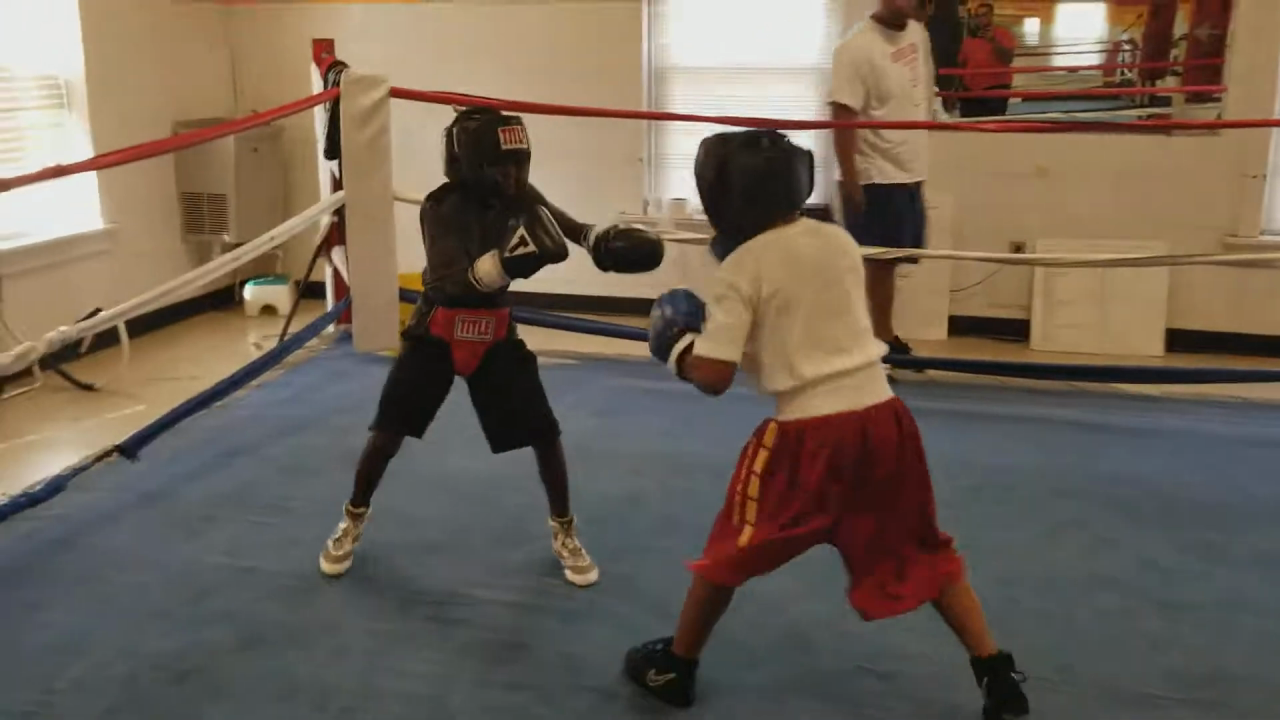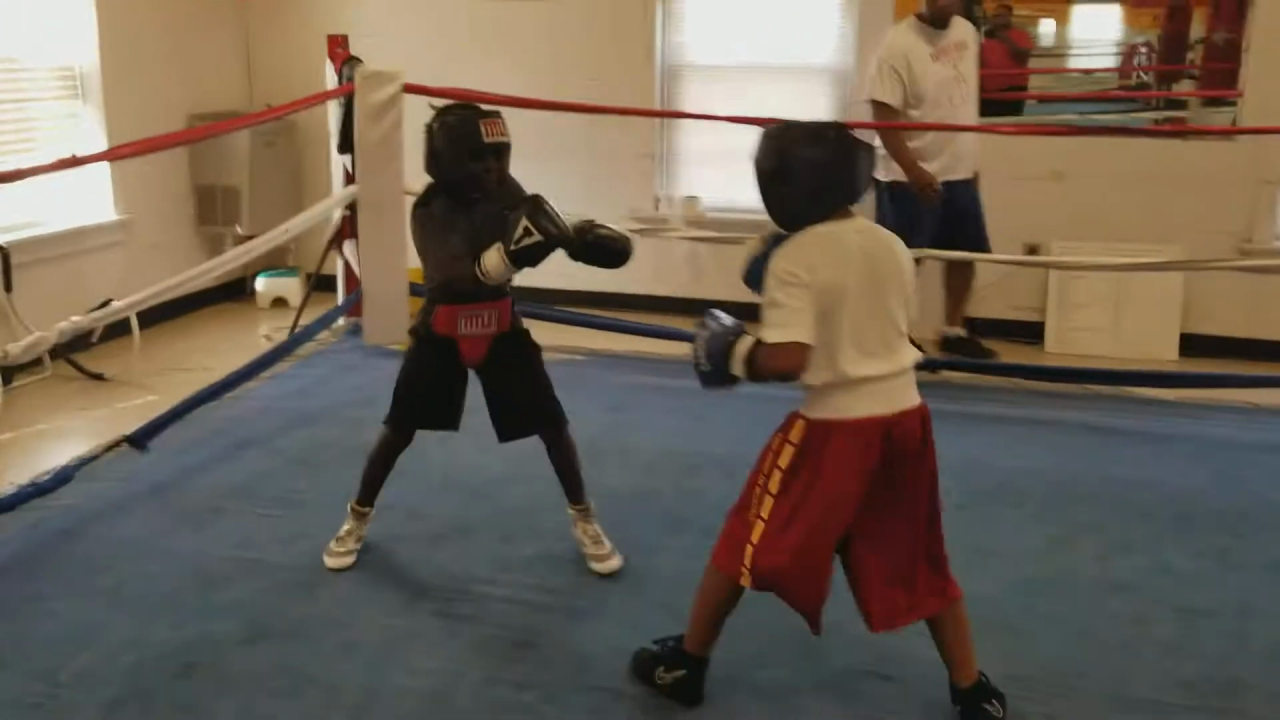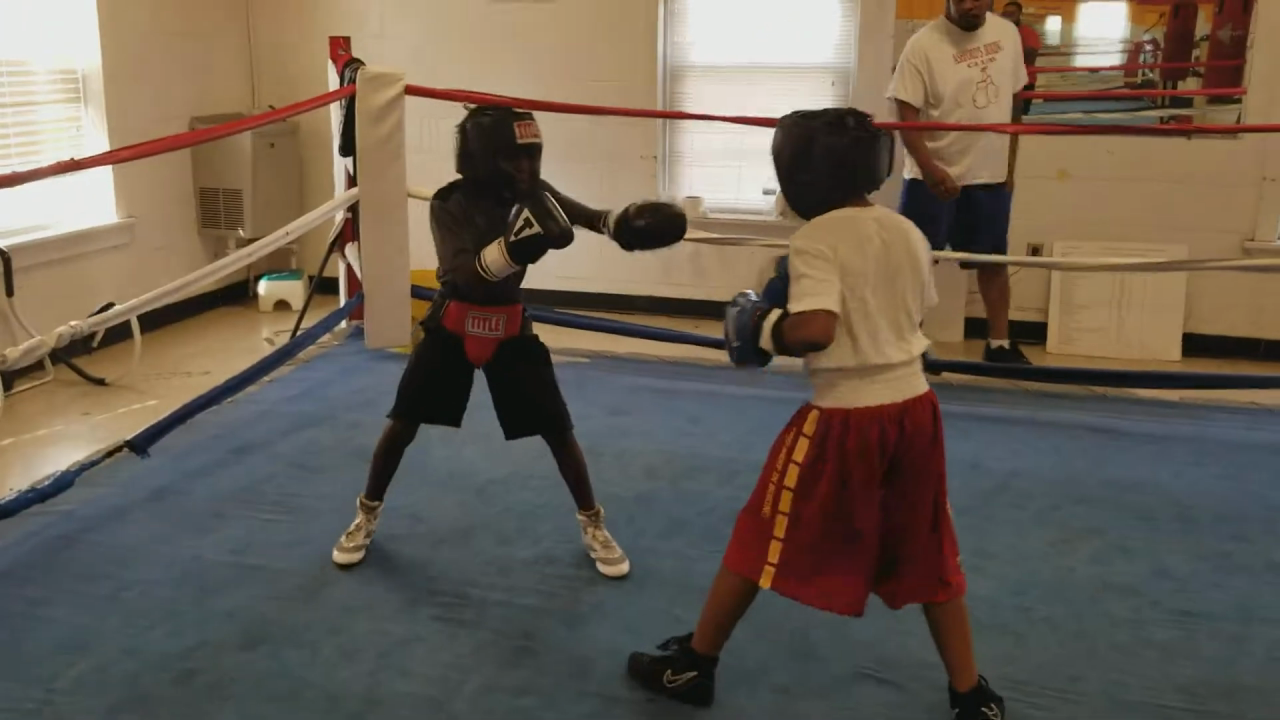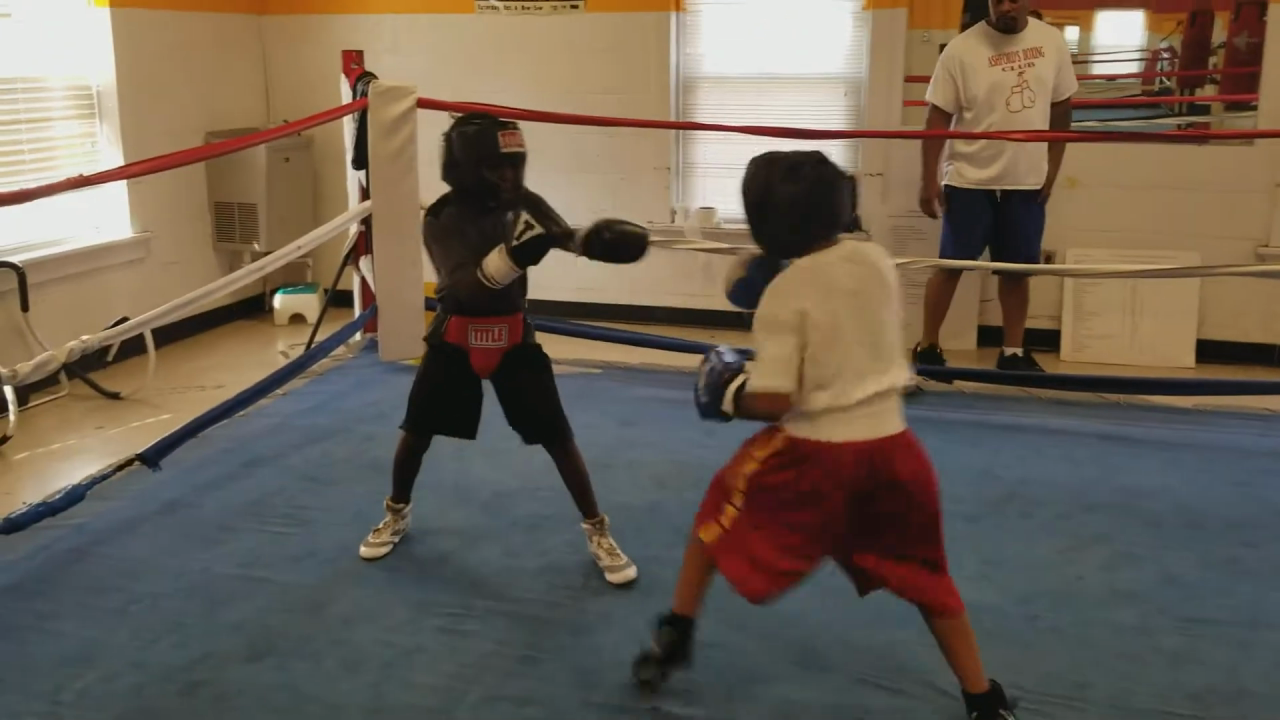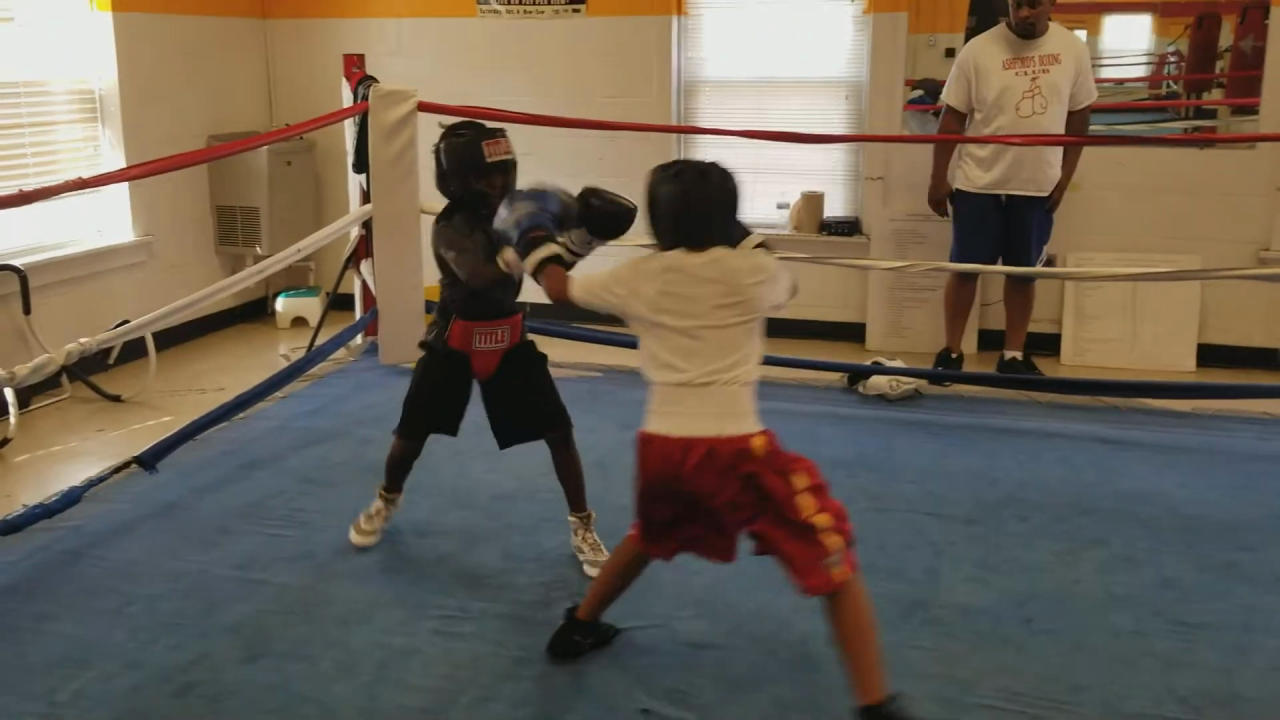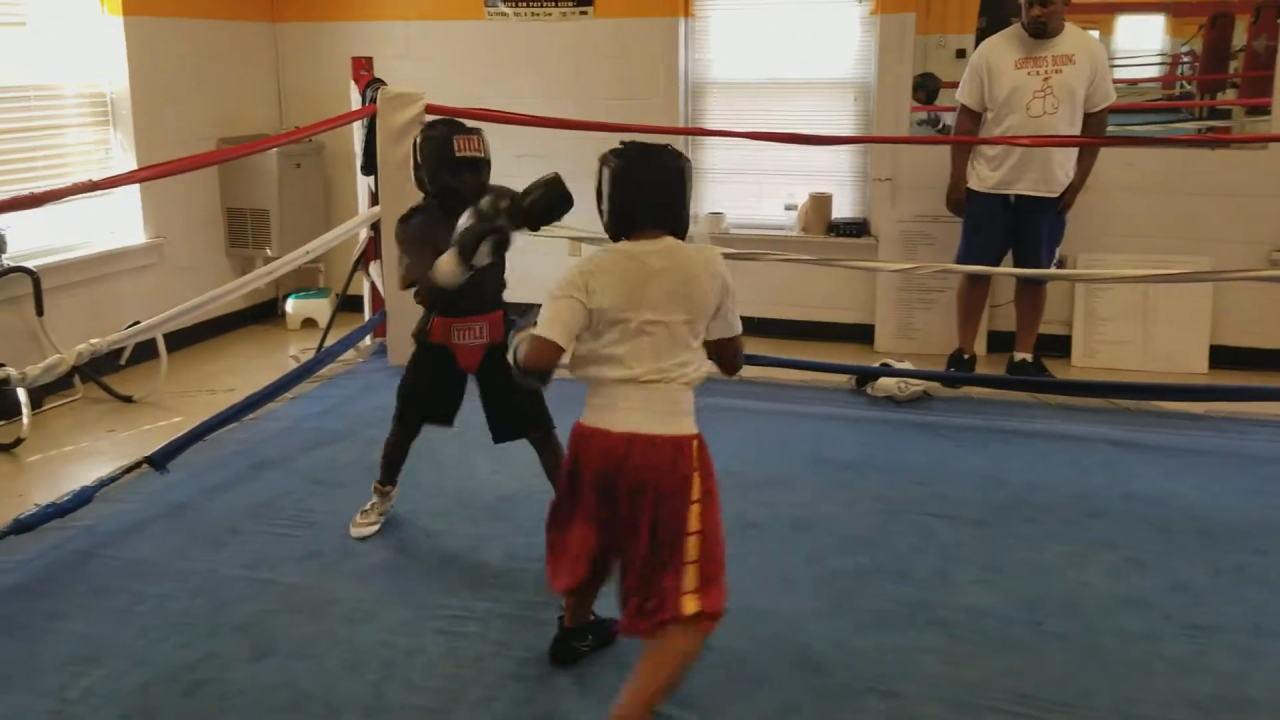
dt=0.2s
person 1, frame 1
left shoulder: (737, 270)
right shoulder: (841, 241)
left elbow: (712, 377)
left wrist: (675, 343)
left hip: (808, 430)
right hip: (881, 414)
left knee: (729, 552)
right knee: (922, 554)
left ankle: (674, 666)
right ankle: (996, 672)
person 1, frame 2
left shoulder: (793, 260)
right shoulder: (892, 246)
left elbow: (787, 361)
left wrist: (731, 354)
left hip: (833, 430)
right hip: (905, 418)
left knee: (744, 548)
right knee: (920, 564)
left ankle: (684, 665)
person 1, frame 3
left shoulder: (814, 240)
right shoulder: (908, 233)
left elbow: (816, 330)
left wrist: (762, 329)
left hip: (844, 418)
right hip: (913, 408)
left knee: (759, 543)
right knee: (929, 556)
left ankle: (693, 665)
person 1, frame 4
left shoulder: (785, 294)
right shoulder: (877, 262)
left elbow: (773, 401)
left wrist: (728, 390)
left hip: (816, 453)
right hip: (889, 445)
left knee: (722, 509)
right knee: (925, 575)
left ankle: (675, 637)
person 1, frame 5
left shoulder: (640, 274)
right shoulder: (754, 268)
left elbow: (562, 291)
right elbow: (785, 286)
left wrist: (536, 241)
right wrist: (747, 237)
left hip: (663, 445)
right hip: (736, 446)
left knee: (652, 533)
right knee: (832, 562)
left ankle: (578, 626)
person 1, frame 6
left shoulder: (589, 273)
right shoulder: (708, 267)
left elbow: (538, 359)
right elbow: (732, 362)
left wrist: (516, 349)
left hip: (596, 437)
right hip: (668, 446)
left knee: (587, 538)
right knee: (687, 612)
left ankle: (575, 628)
person 2, frame 1
left shoulder: (520, 196)
right shoulder: (440, 208)
left elbow: (566, 226)
right elbow: (455, 282)
left wrist: (603, 240)
right wrist: (506, 260)
left hip: (495, 333)
right hip: (437, 334)
left knee: (545, 435)
right knee: (386, 435)
left ankle: (563, 532)
right ankle: (353, 520)
person 2, frame 2
left shoulder: (505, 190)
right shoulder: (430, 211)
left elbow: (539, 226)
right elbow: (458, 277)
left wrist: (575, 235)
right wrist: (512, 252)
left hip: (500, 326)
right hip: (443, 330)
left knee: (552, 425)
right knee: (398, 431)
left ankle: (583, 519)
right ankle: (358, 518)
person 2, frame 3
left shoulder: (531, 192)
right shoulder: (449, 204)
left elbow: (582, 215)
right elbow: (462, 272)
left wrist: (624, 221)
right wrist: (513, 246)
left hip: (509, 328)
right hip: (451, 328)
left knee: (558, 431)
right knee: (402, 423)
left ankle: (593, 525)
right ankle: (368, 513)
person 2, frame 4
left shoulder: (521, 202)
right shoulder: (441, 219)
left elbow: (565, 234)
right elbow: (463, 286)
left wrist: (596, 236)
right wrist: (513, 253)
left hip: (513, 338)
right hip: (455, 339)
left knee: (558, 437)
right knee: (415, 434)
left ankle: (597, 531)
right ankle: (396, 515)
person 2, frame 5
right shoulder: (450, 227)
right elbow: (487, 279)
left hip: (508, 339)
right hip: (454, 343)
left knee: (559, 431)
right knee: (410, 436)
left ankle: (583, 528)
right ankle: (387, 502)
person 2, frame 6
left shoulder: (489, 199)
right shoulder: (416, 226)
right elbow: (421, 283)
right wrist: (464, 252)
left hip: (495, 335)
right hip: (441, 338)
left knee: (538, 428)
right knee: (404, 427)
right ankle: (382, 495)
person 3, frame 1
left shoulder: (917, 33)
right shoulder: (857, 48)
right elbow: (843, 117)
right wrist: (849, 179)
left hip: (910, 170)
right hip: (877, 174)
left knee: (900, 255)
right knee: (883, 259)
right ankle: (883, 337)
person 3, frame 2
left shoulder: (967, 32)
right shoulder: (898, 45)
right elbow: (884, 116)
left wrist: (971, 164)
right wrist: (913, 172)
left hip: (959, 171)
right hip: (910, 176)
left knee: (966, 253)
left ankle: (955, 332)
person 3, frame 3
left shoulder: (1007, 34)
right shoulder: (923, 45)
left elbow: (1014, 100)
right elbow: (908, 117)
left wrist: (1009, 163)
right wrist: (931, 168)
left hip: (990, 174)
right hip: (932, 176)
left knee: (994, 260)
left ankle: (1000, 343)
person 3, frame 4
left shoulder: (1052, 42)
right shoulder: (961, 49)
left elbow: (1060, 110)
right elbow: (937, 120)
left wrist: (1052, 171)
right wrist: (928, 180)
left hip: (1027, 182)
right hip: (969, 181)
left knee: (1018, 270)
right knee: (951, 266)
left ankle: (1013, 352)
right ankle: (927, 346)
person 3, frame 5
left shoulder: (1073, 49)
right shoulder: (978, 50)
left elbow: (1079, 117)
right elbow: (952, 118)
left wrist: (1065, 177)
right wrist: (939, 178)
left hip: (1038, 186)
right hip: (979, 184)
left knee: (1024, 273)
right knee: (965, 269)
left ankle: (1014, 356)
right ankle: (951, 352)
person 3, frame 6
left shoulder: (1089, 50)
right shoulder: (992, 50)
left elbow: (1096, 119)
right elbow: (967, 117)
left wrist: (1079, 180)
right wrist: (957, 178)
left hip: (1050, 187)
right hip: (990, 184)
left knee: (1035, 274)
right knee: (976, 270)
left ankle: (1024, 357)
right ankle: (964, 353)
